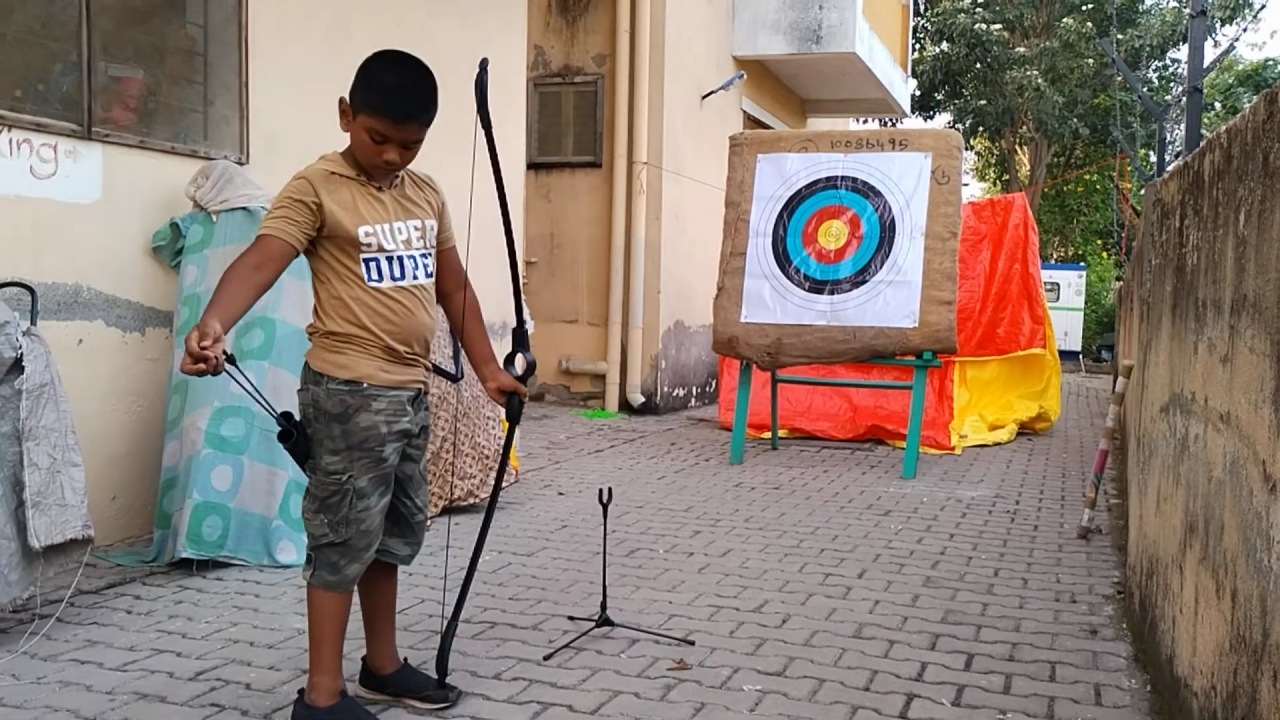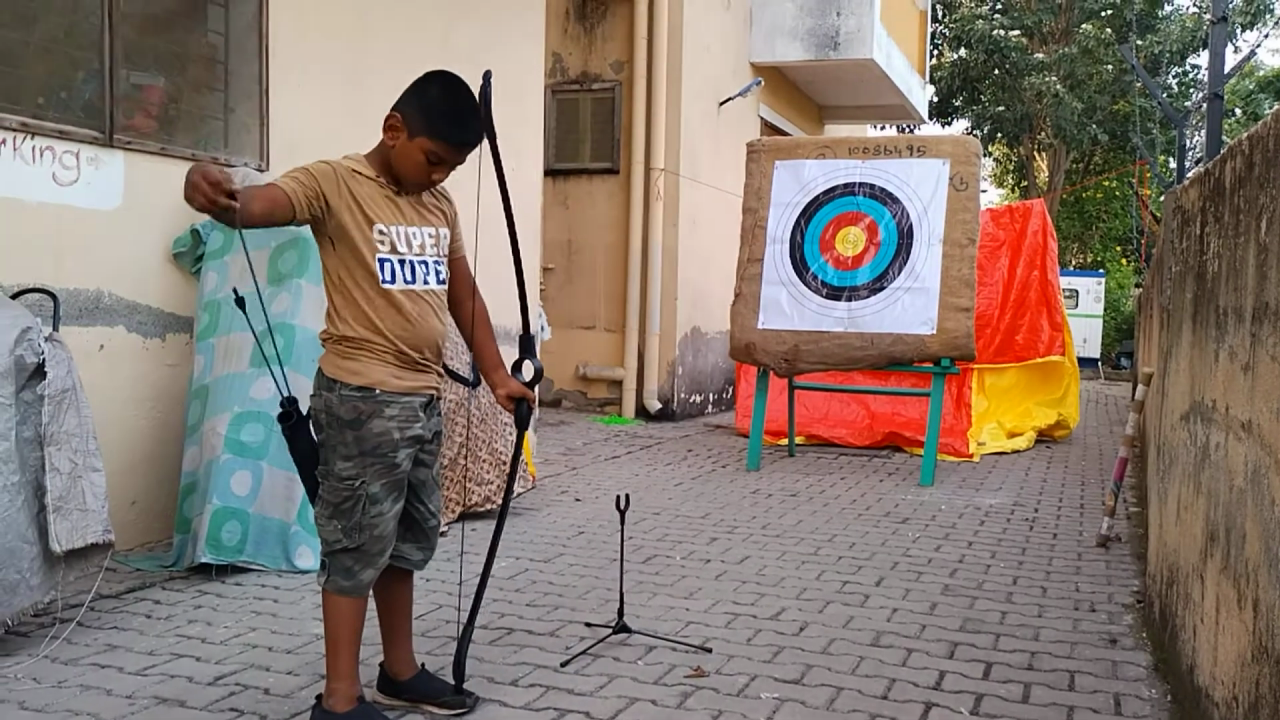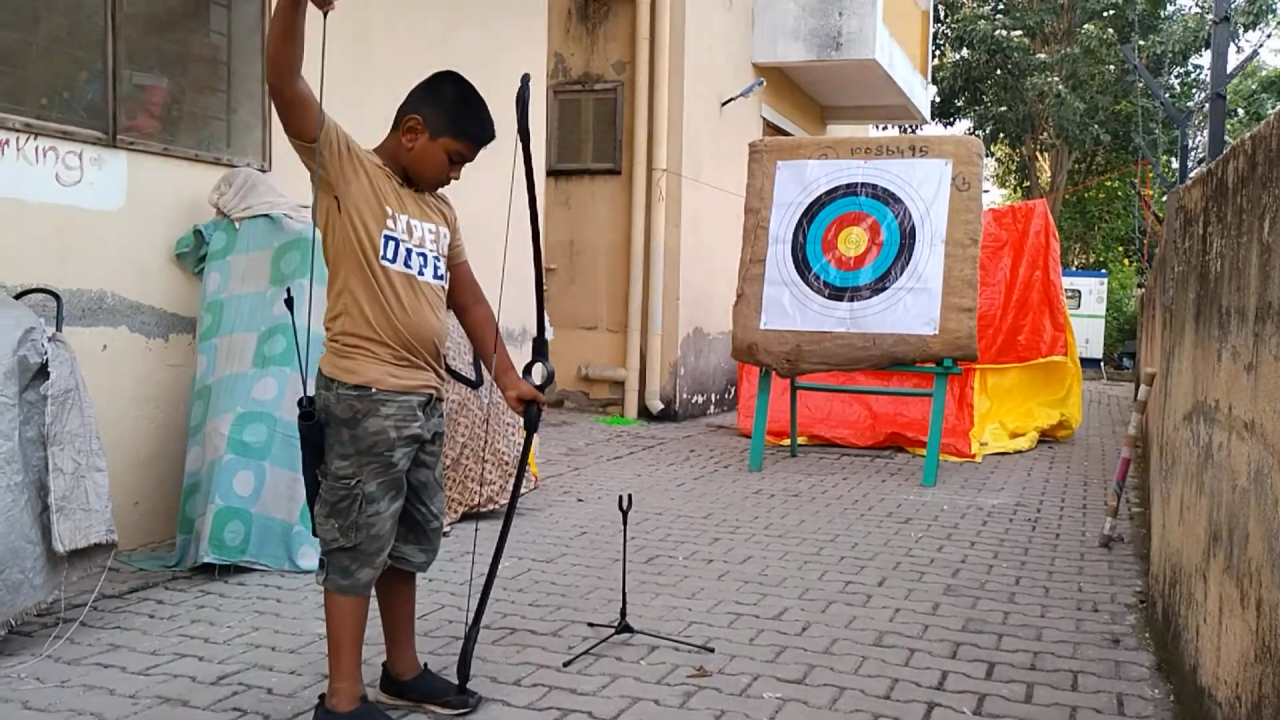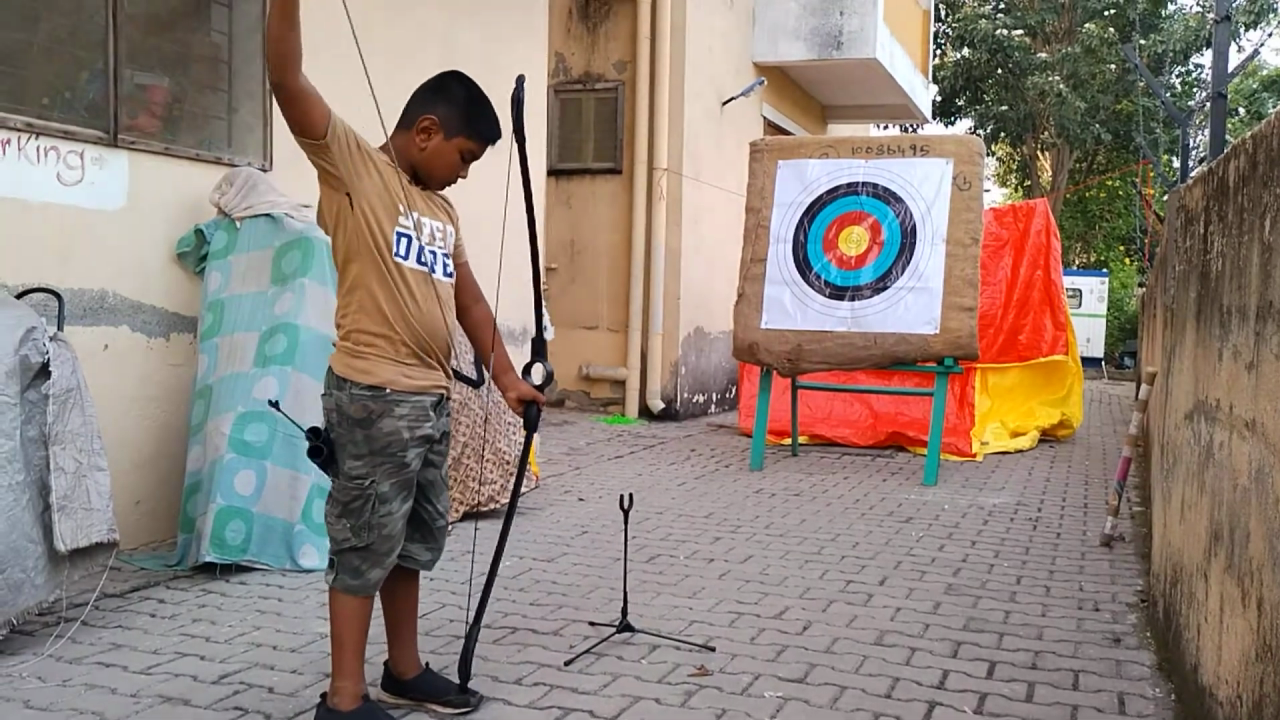
dt=0.5s
person 1, frame 1
left shoulder: (426, 194)
right shoulder: (315, 188)
left elbow: (453, 289)
right elbow: (260, 260)
left wrist: (489, 369)
right wrist: (213, 322)
left hip: (409, 392)
right hip: (349, 392)
left knee: (392, 536)
right knee: (345, 538)
left ankle: (382, 665)
person 1, frame 2
left shoulder: (440, 206)
right shoulder: (334, 184)
left elbow: (464, 297)
right elbow: (259, 203)
left wrist: (498, 377)
right wrist: (215, 191)
left hip: (423, 398)
right hip: (362, 398)
left knee: (407, 541)
right knee: (358, 546)
person 1, frame 3
left shoulder: (439, 210)
right shoulder: (344, 166)
left elbow: (467, 298)
right elbow: (284, 89)
left wrist: (507, 377)
left hip: (425, 399)
right hip: (364, 398)
left knee: (410, 543)
right knee: (358, 545)
person 1, frame 4
left shoulder: (439, 207)
right shoulder: (351, 163)
left elbow: (468, 296)
right elbow: (285, 81)
left wrist: (506, 376)
left hip: (431, 397)
right hip: (373, 397)
left knee: (413, 543)
right knee: (365, 544)
